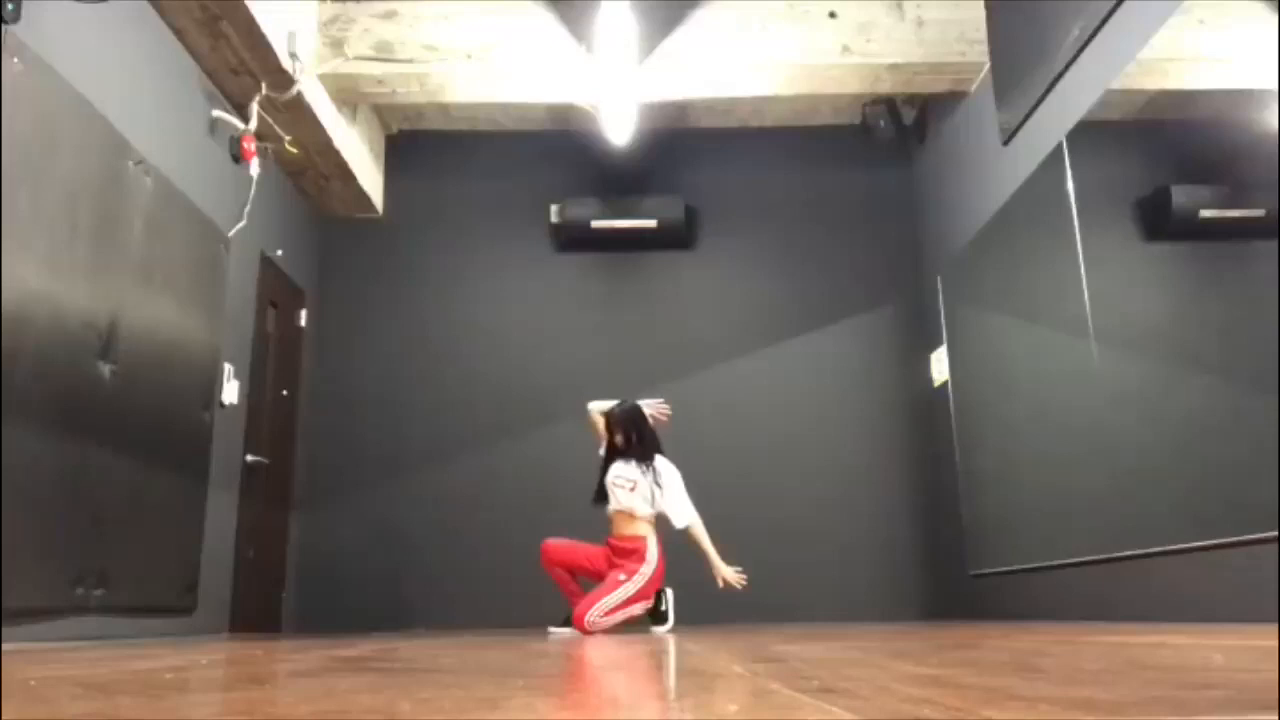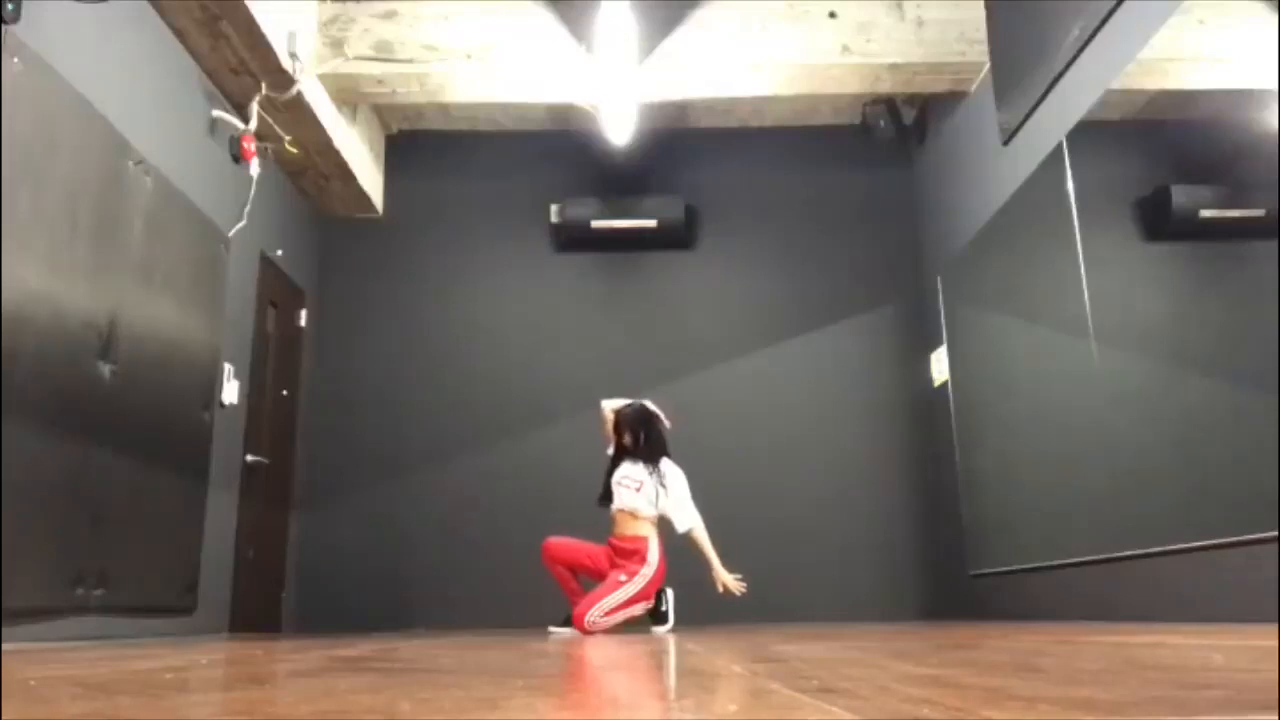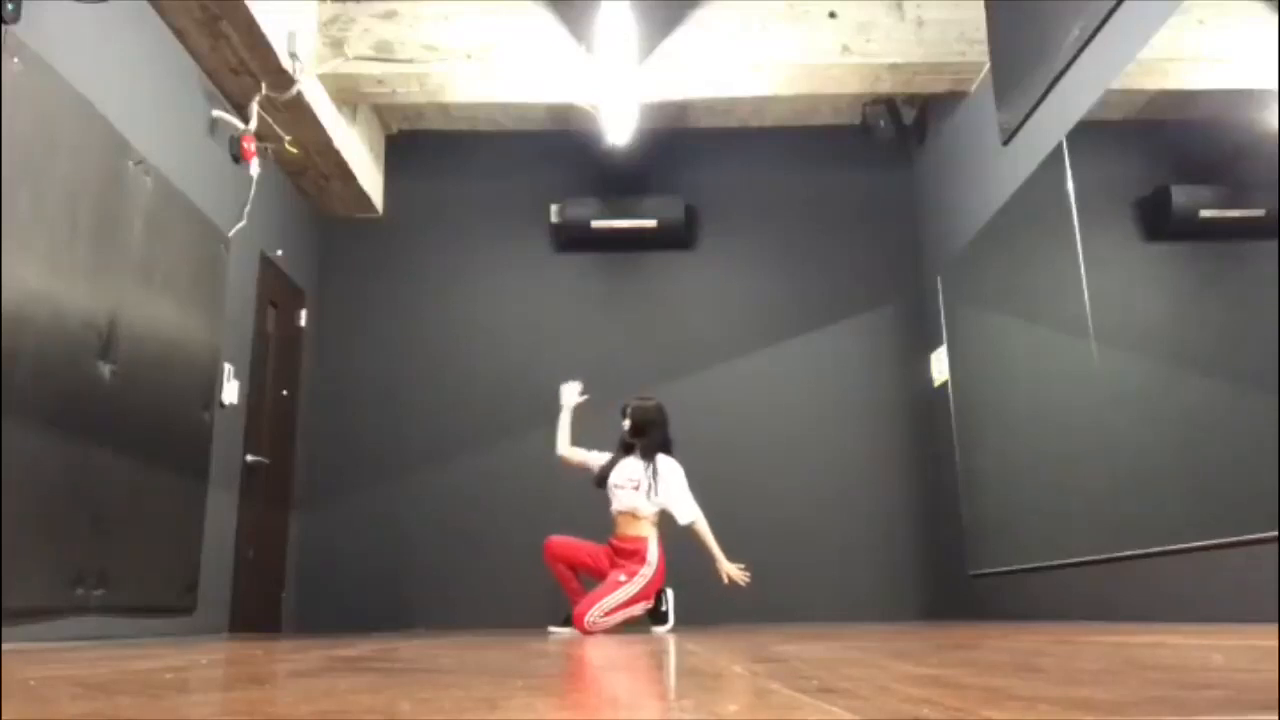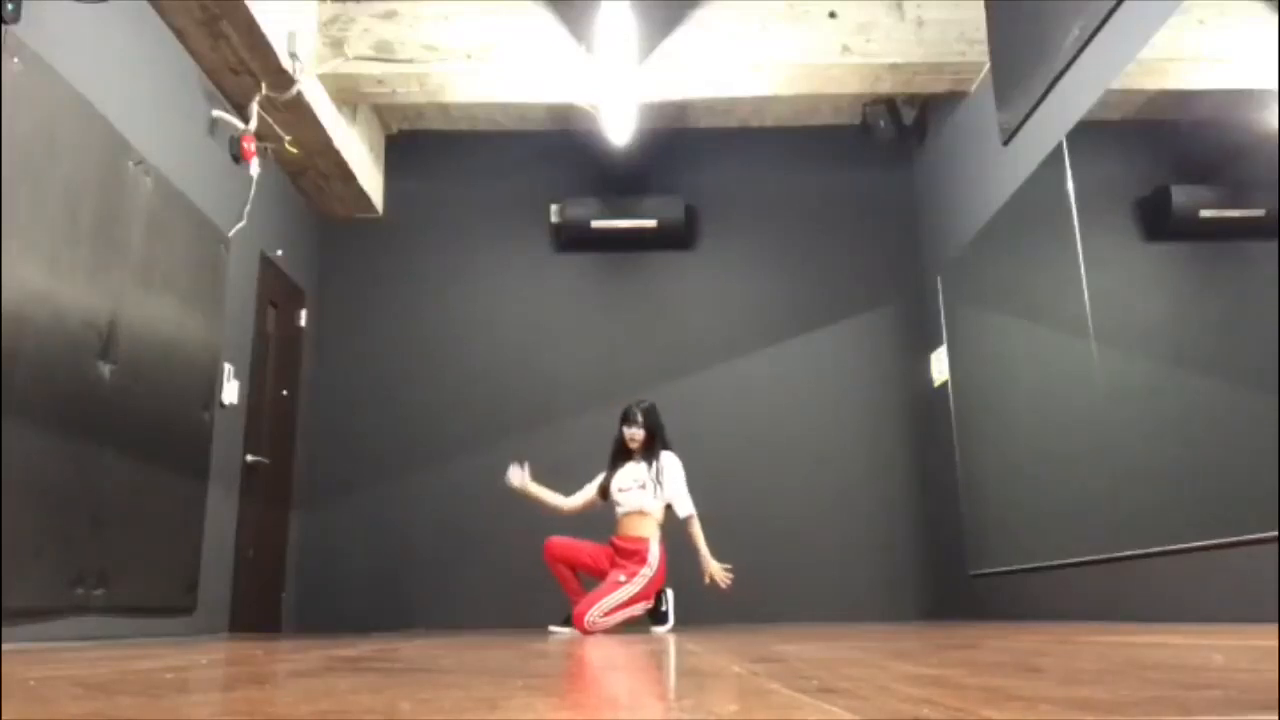
dt=0.5s
person 1, frame 1
left shoulder: (660, 468)
right shoulder: (616, 458)
left elbow: (689, 517)
right elbow: (593, 409)
left wrist: (717, 563)
right wrist: (638, 409)
left hip: (643, 559)
right hip: (613, 553)
left knee: (585, 621)
right knee: (551, 550)
left ankle: (651, 602)
right ankle: (581, 607)
person 1, frame 2
left shoulder: (667, 471)
right shoulder: (622, 458)
left elbow: (692, 521)
right elbow: (607, 407)
left wrist: (717, 567)
right wrist: (645, 408)
left hip: (644, 561)
right hip: (615, 553)
left knee: (587, 621)
right knee: (553, 548)
left ankle: (652, 602)
right ankle: (580, 607)
person 1, frame 3
left shoulder: (665, 467)
right shoulder: (616, 461)
left elbow: (693, 514)
right elbow: (564, 452)
left wrist: (721, 559)
right wrist: (567, 406)
left hip: (644, 560)
right hip: (615, 553)
left knee: (586, 621)
left ankle: (652, 603)
right ankle: (581, 608)
person 1, frame 4
left shoulder: (666, 461)
right shoulder: (616, 470)
left elbow: (687, 511)
right elbow: (570, 505)
left wrist: (706, 558)
right wrist: (528, 486)
left hip: (646, 559)
right hip: (616, 553)
left knee: (586, 621)
right knee: (554, 548)
left ankle: (653, 602)
right ankle: (581, 607)
